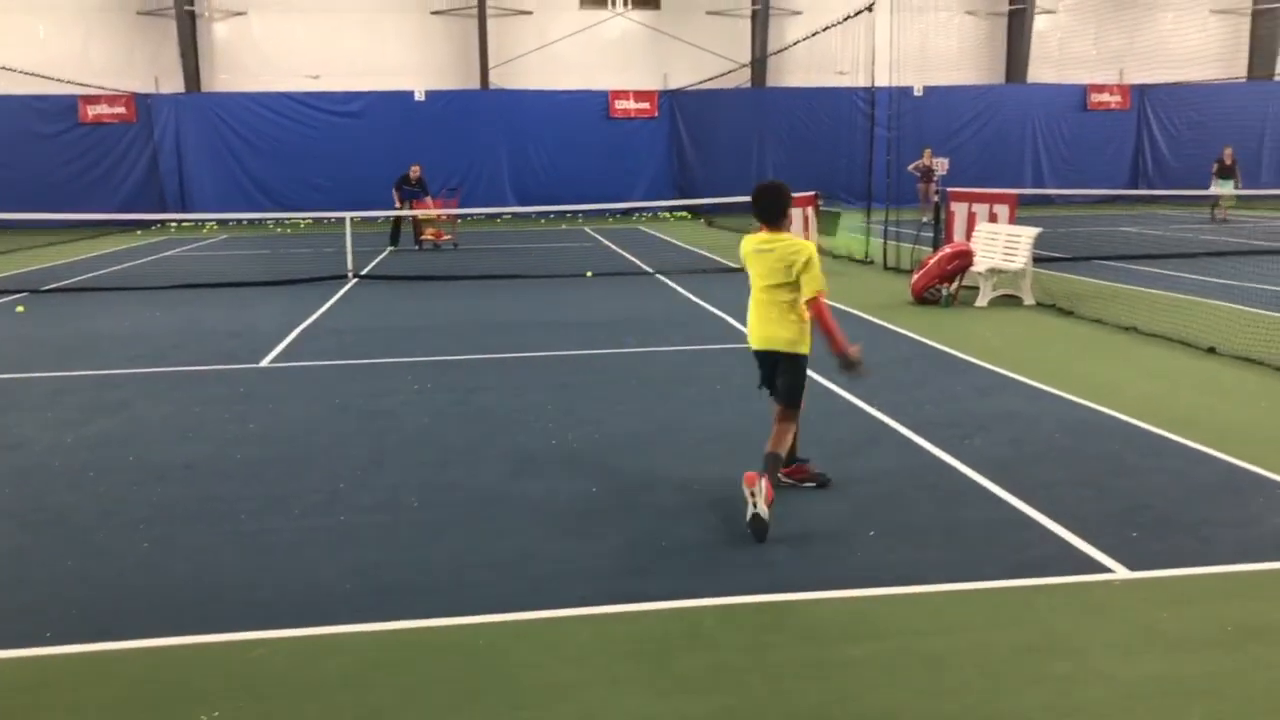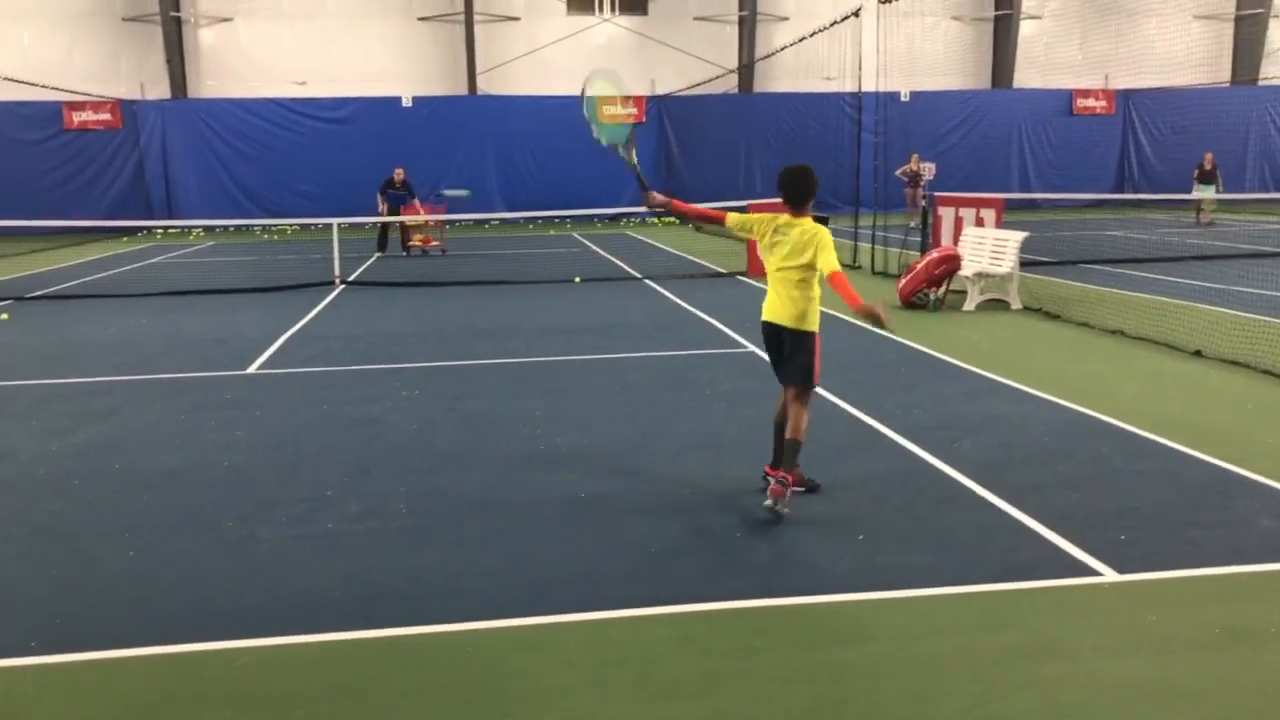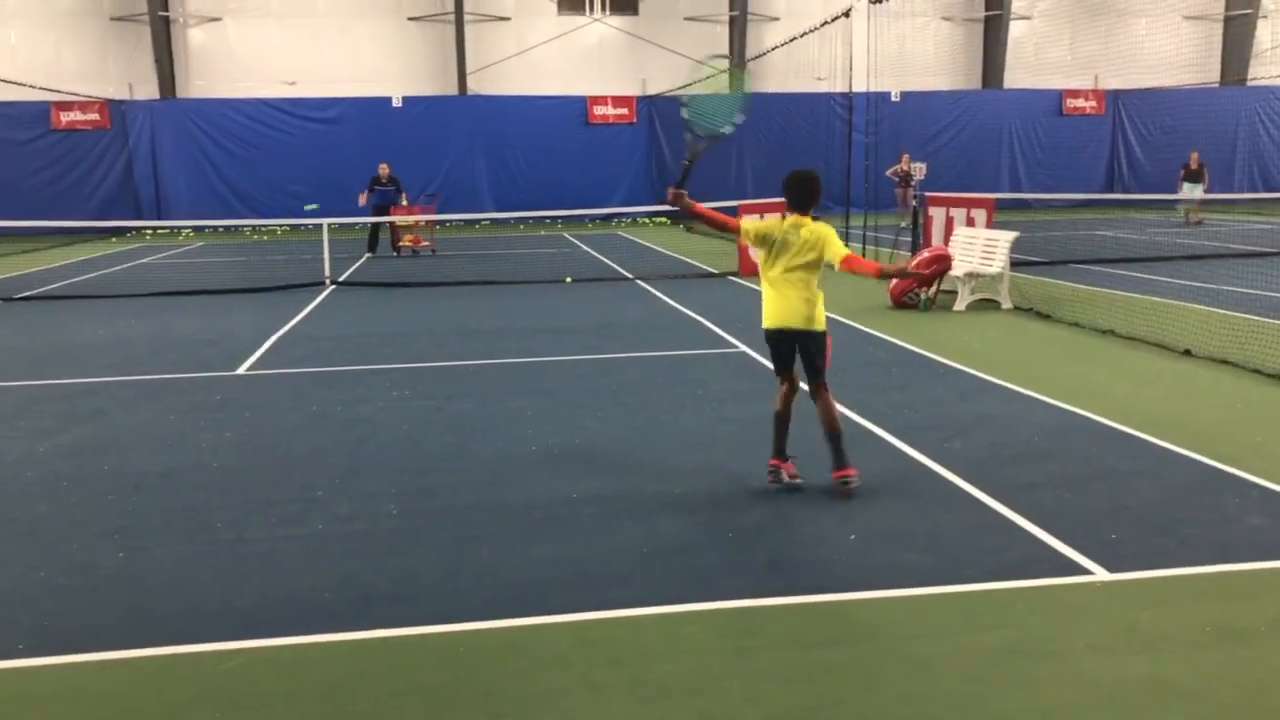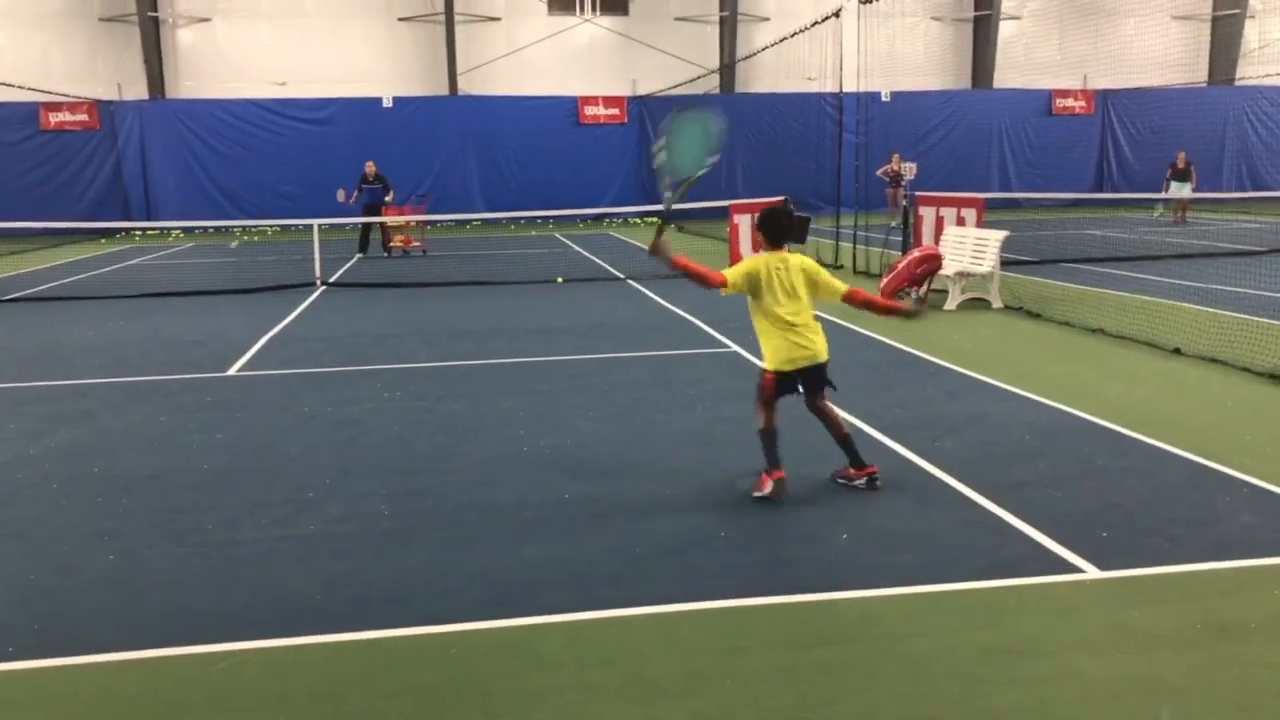
dt=0.2s
person 1, frame 1
left shoulder: (751, 246)
right shoulder: (803, 249)
right elbow: (814, 304)
right wrist: (842, 349)
left hip: (759, 339)
right hip: (788, 343)
left knee: (790, 407)
right knee: (786, 419)
left ankle: (791, 464)
right ankle: (763, 481)
person 1, frame 2
left shoulder: (766, 225)
right shoulder: (819, 236)
left elbow: (712, 216)
right elbow: (834, 276)
left wrist: (666, 203)
right wrist: (860, 306)
left hip: (772, 319)
right hip: (802, 323)
left knee: (792, 392)
right knee: (800, 402)
left ankle: (779, 468)
right ankle: (781, 479)
person 1, frame 3
left shoulder: (769, 229)
right shoulder: (822, 235)
left elbow: (731, 226)
right elbow: (848, 260)
left wrist: (686, 205)
right wrist: (887, 270)
left hip: (776, 323)
right hip: (809, 323)
left knee: (788, 386)
right knee: (820, 392)
left ankle: (778, 461)
right ankle: (844, 470)
person 1, frame 4
left shoulder: (754, 269)
right shoulder: (806, 266)
left elbow: (717, 281)
right elbow: (852, 297)
left wrist: (669, 257)
right wrist: (896, 307)
left hip: (782, 357)
right hip: (815, 352)
left knee: (765, 401)
right knee: (818, 404)
left ankle: (772, 473)
right ankle: (861, 468)
